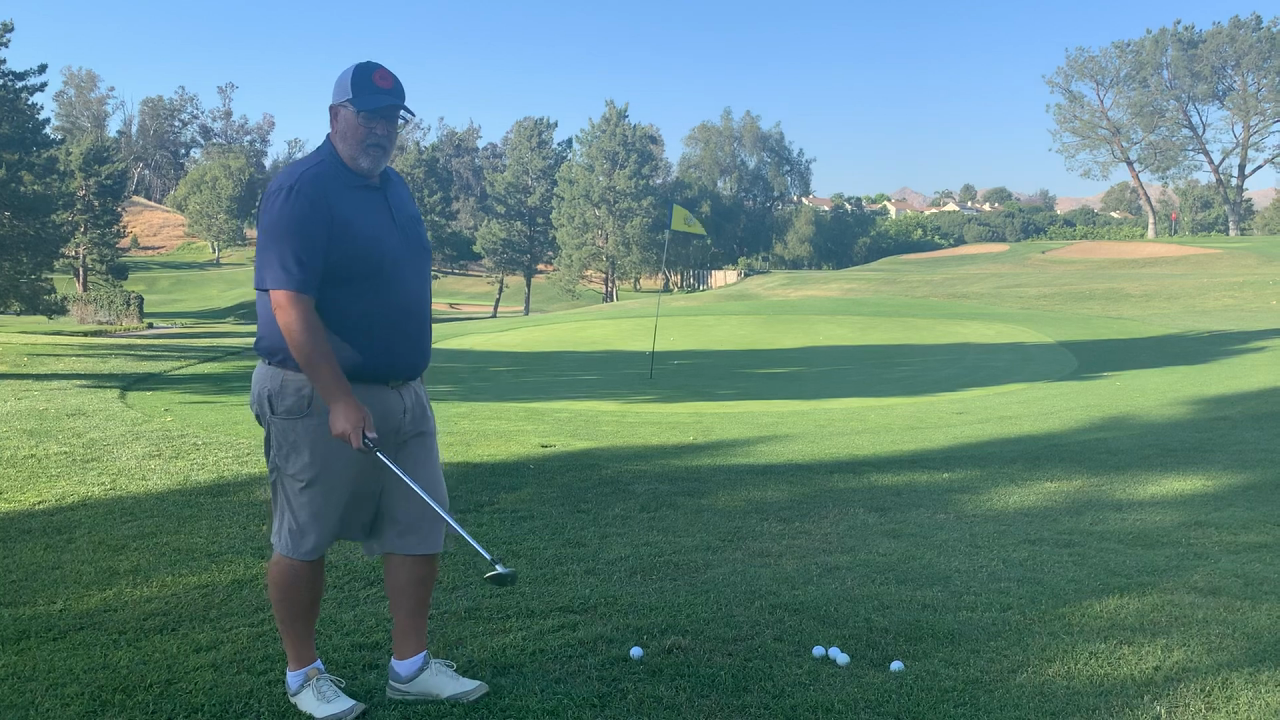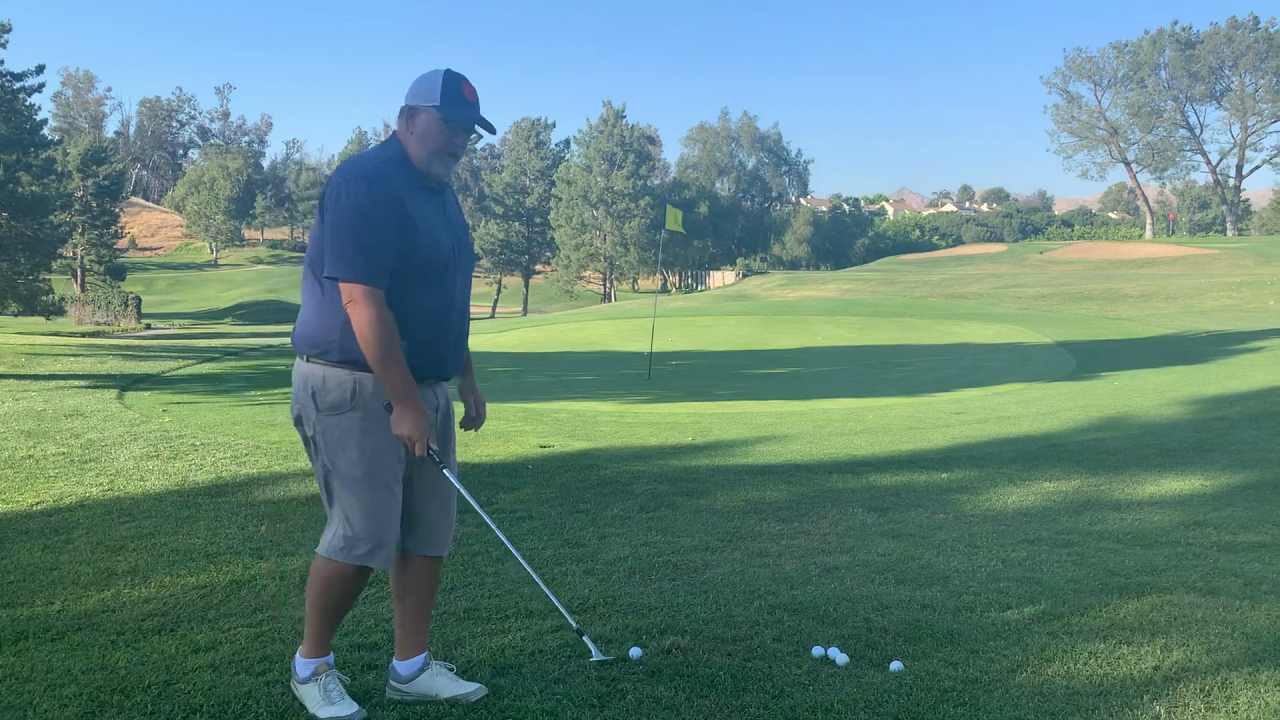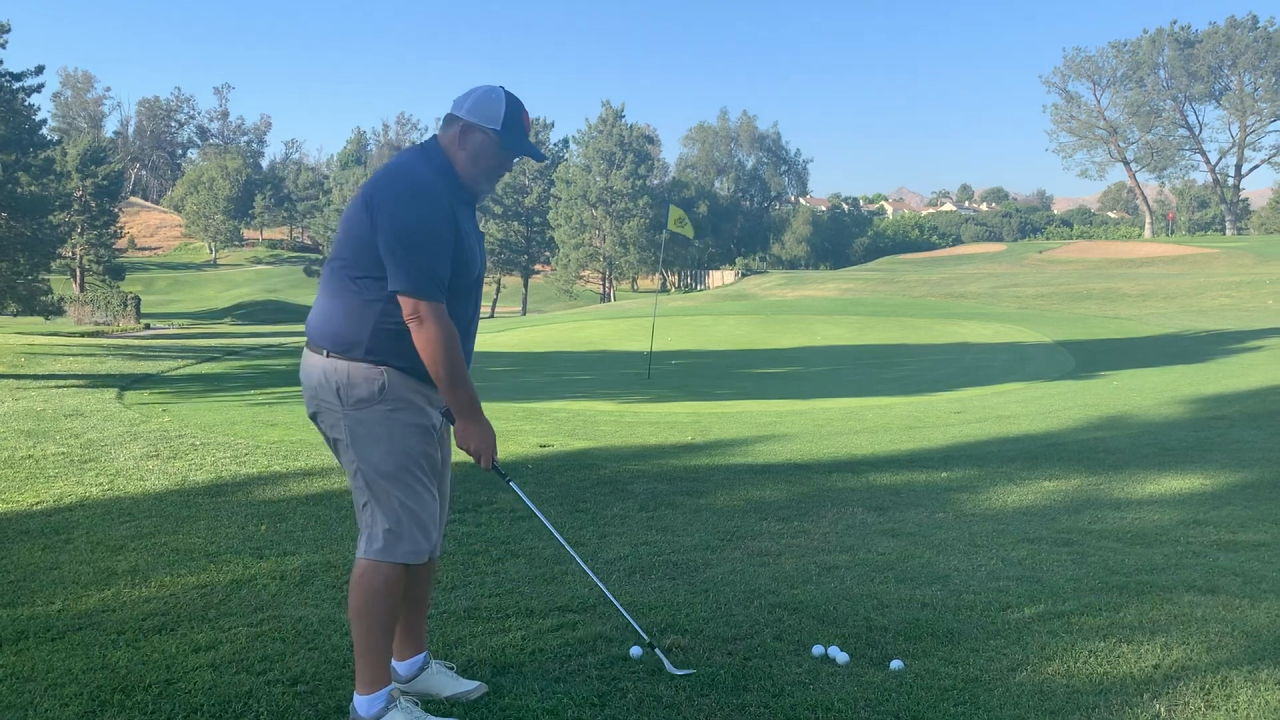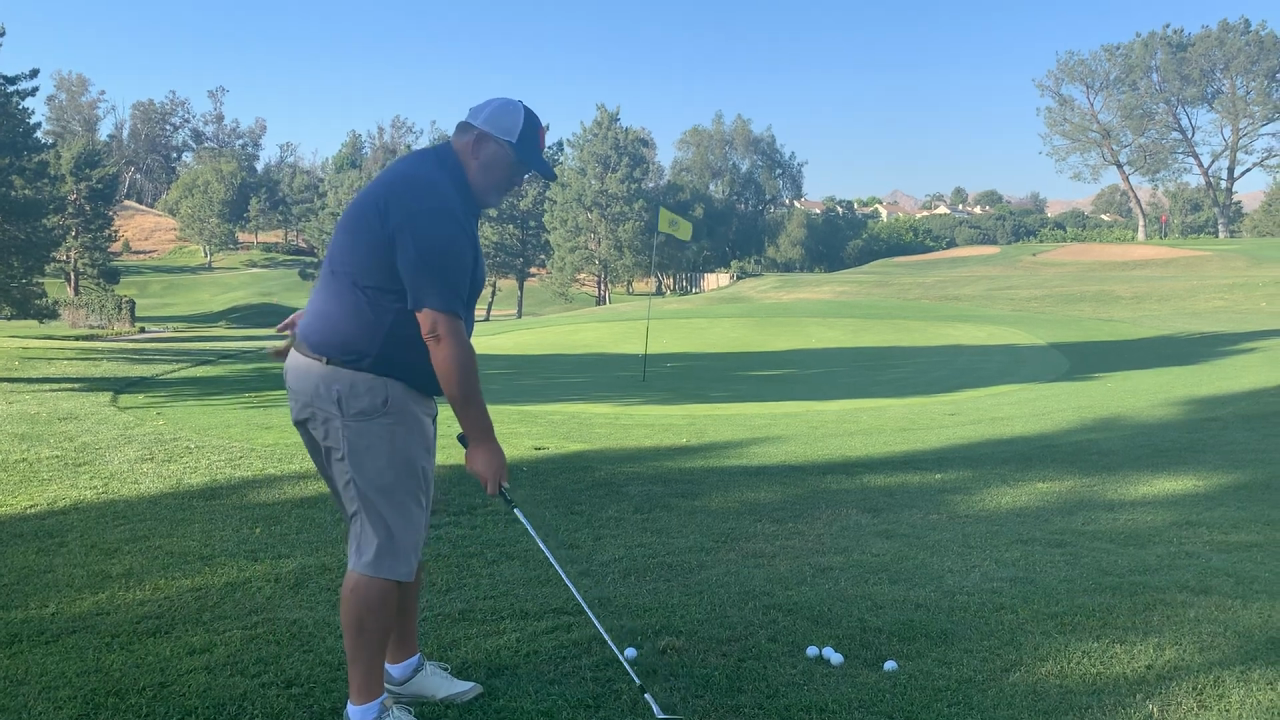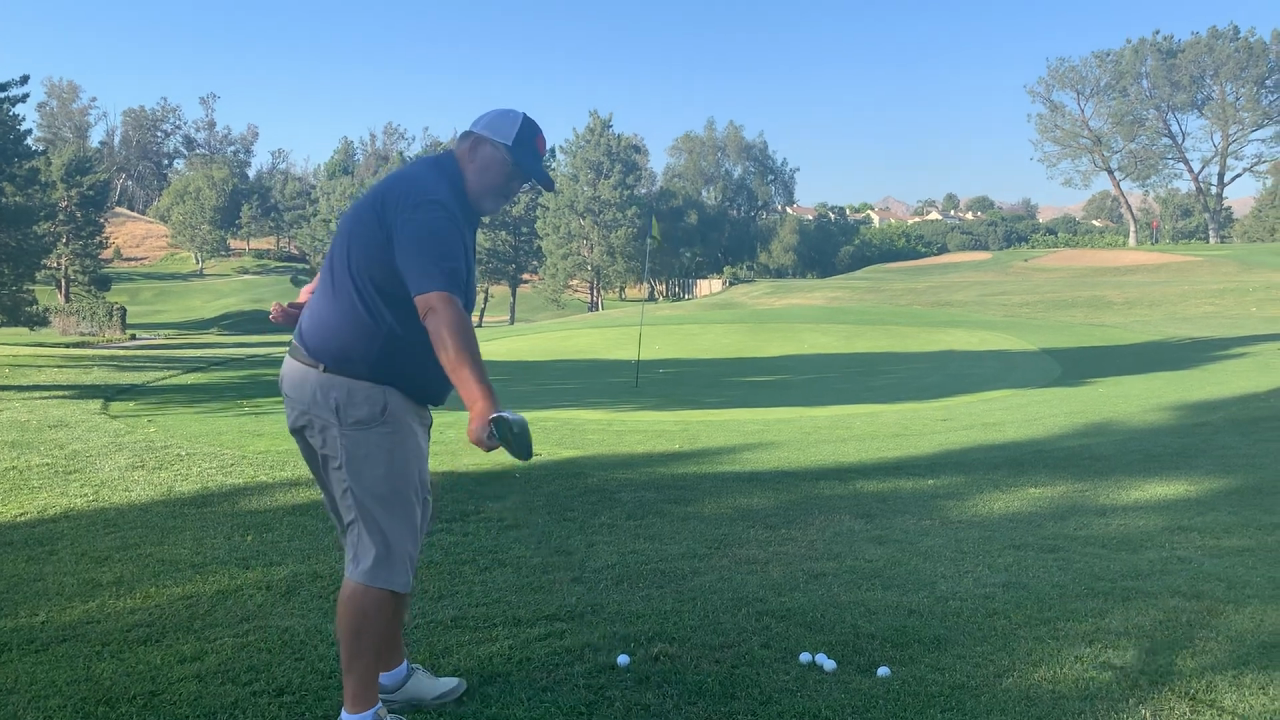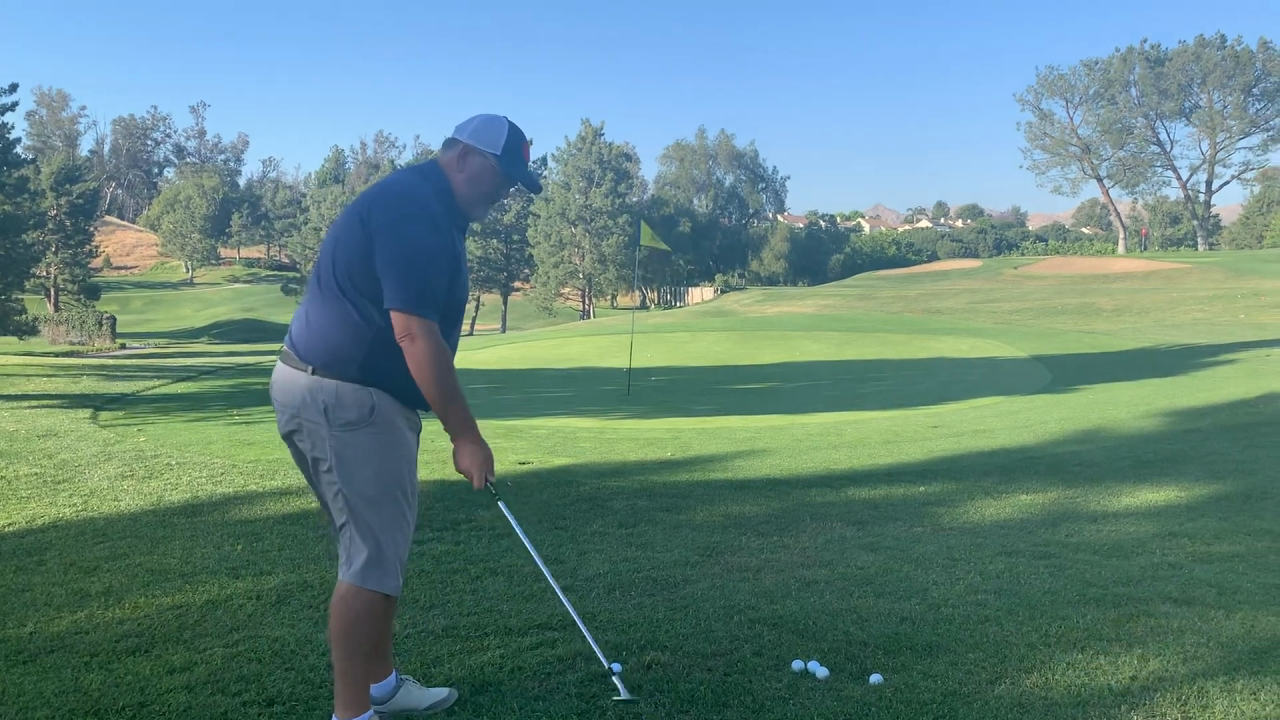
dt=0.4s
person 1, frame 1
left shoulder: (395, 189)
right shoulder: (301, 189)
right elbow: (290, 305)
left wrist: (409, 384)
right wrist: (341, 400)
left hip: (404, 392)
right hip: (318, 396)
left knee: (418, 529)
right knee: (303, 539)
left ankle: (409, 665)
person 1, frame 2
left shoulder: (439, 191)
right shoulder: (367, 182)
right elbow: (363, 301)
left wrist: (466, 381)
right wrist: (407, 404)
left hip: (420, 388)
right hip: (352, 387)
left knee: (428, 532)
right knee: (362, 534)
left ankle: (411, 666)
right ankle: (312, 662)
person 1, frame 3
left shoulder: (442, 189)
right shoulder: (417, 190)
right elbow: (424, 316)
left wrist: (453, 401)
right wrist: (469, 415)
left hip: (399, 381)
right hip: (365, 380)
left knee: (421, 529)
right knee: (394, 532)
left ankle: (409, 664)
person 1, frame 4
left shoulder: (428, 182)
right shoulder: (433, 200)
left elbow: (356, 255)
right elbow: (443, 333)
left wrist: (315, 320)
right wrist: (481, 439)
left hip: (373, 380)
right hip: (357, 386)
left knee: (407, 529)
right knee: (384, 543)
left ankle: (403, 666)
person 1, frame 5
left shoulder: (435, 195)
right shoulder: (429, 200)
left elbow: (356, 265)
right elbow: (440, 309)
left wrist: (306, 302)
right wrist: (481, 402)
left hip: (369, 386)
right hip: (351, 391)
left knee: (401, 533)
right knee: (380, 550)
person 1, frame 6
left shoulder: (433, 211)
right shoulder: (413, 208)
left elbow: (433, 323)
right elbow: (415, 334)
left wrist: (459, 418)
right wrist: (463, 433)
left hip: (361, 394)
right hip: (339, 396)
left knee: (383, 545)
right knee: (372, 556)
